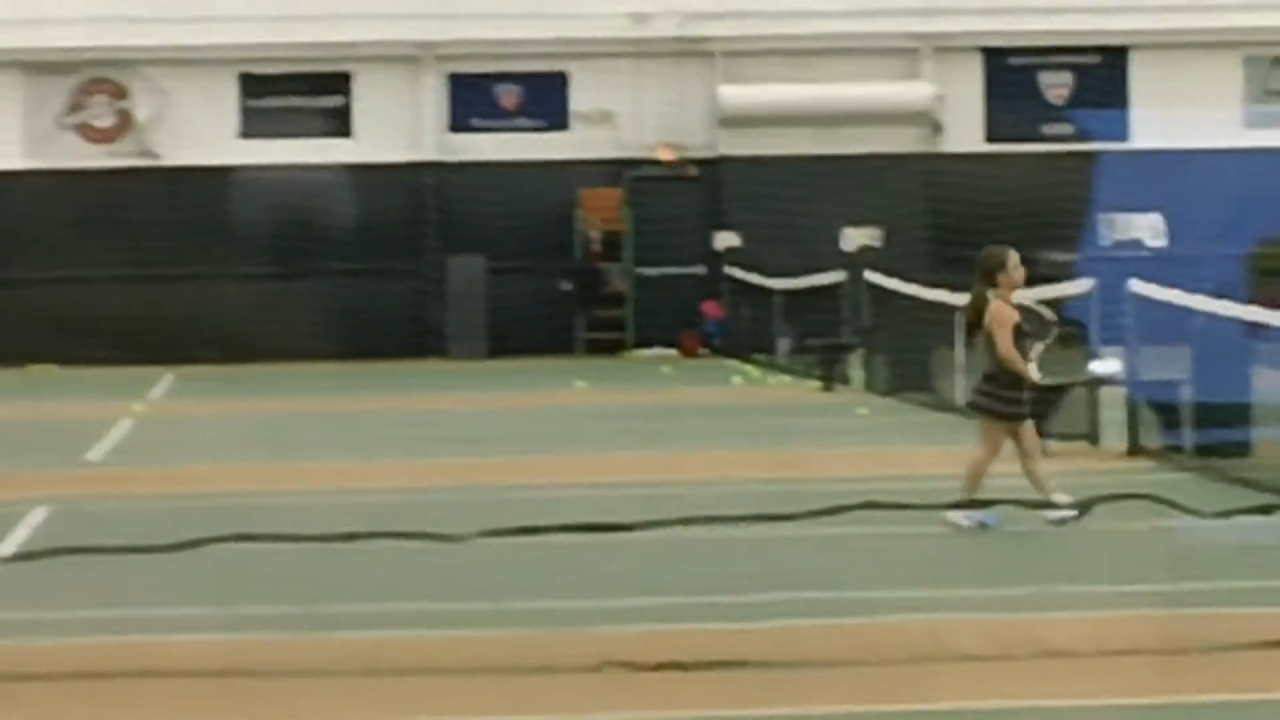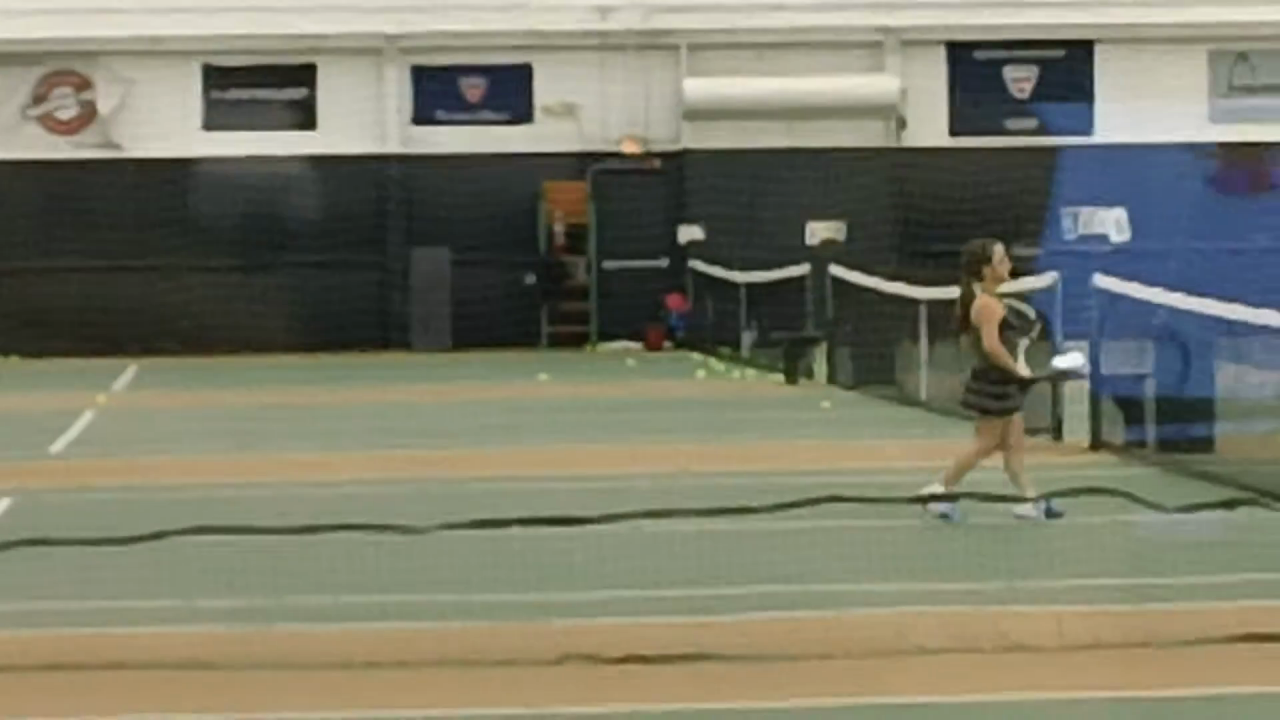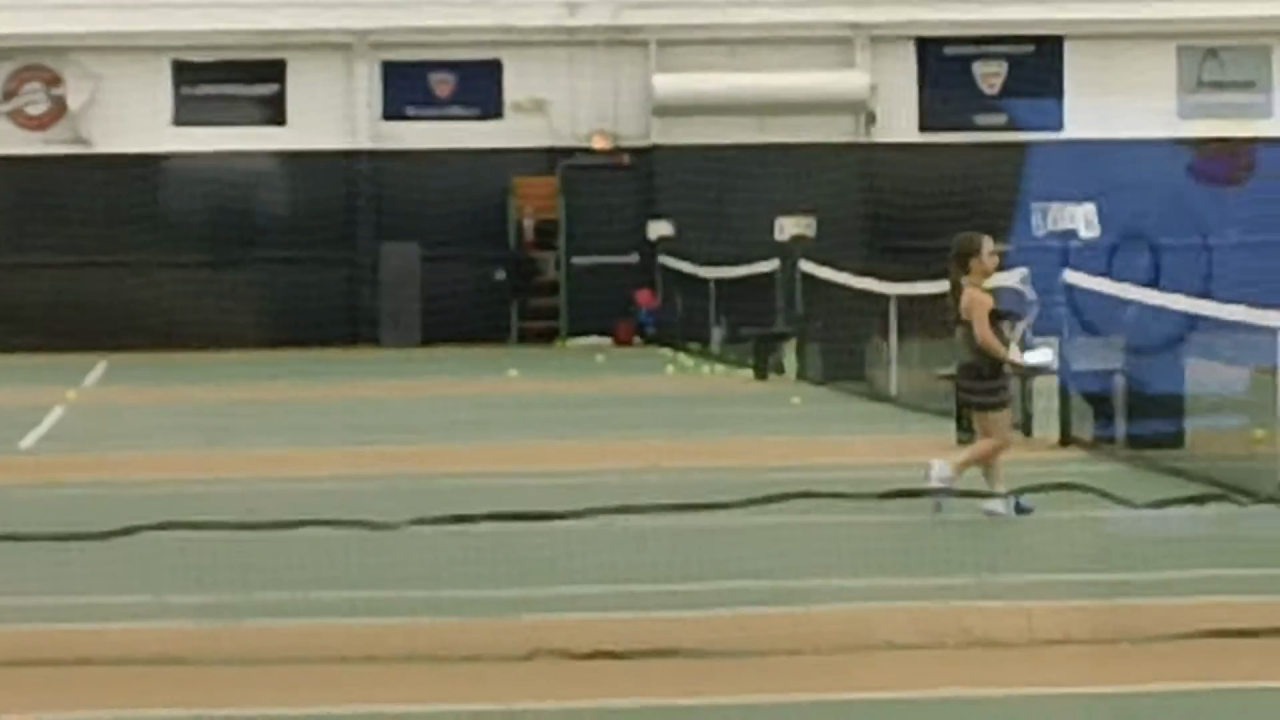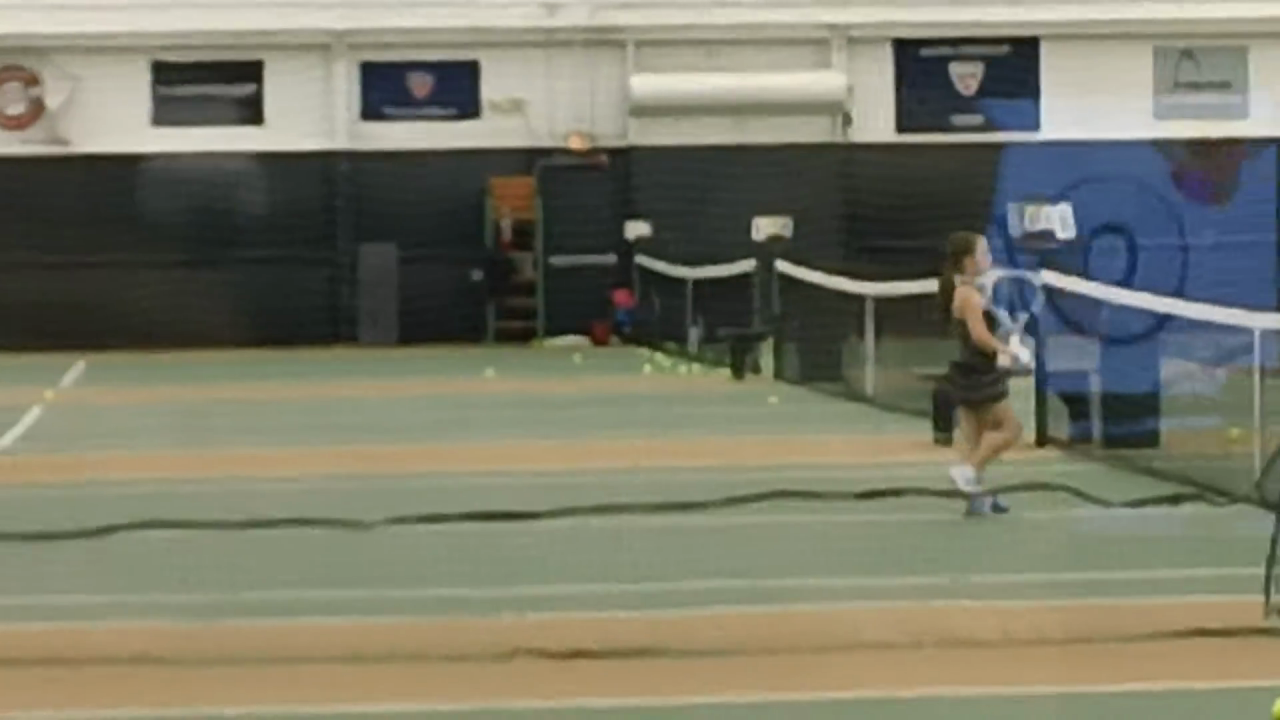
dt=0.1s
person 1, frame 1
left shoulder: (999, 306)
right shoulder: (999, 309)
left elbow: (1000, 348)
right elbow: (1004, 351)
right wrist: (1027, 372)
left hip: (1012, 390)
right hip: (1002, 389)
left knee: (1031, 451)
right knee: (989, 450)
left ankle: (1056, 505)
right ankle: (963, 508)
person 1, frame 2
left shoulder: (986, 300)
right shoulder: (987, 303)
left elbow: (972, 341)
right elbow: (991, 346)
right wrist: (1016, 367)
left hip: (1001, 383)
right hip: (995, 384)
left knee: (1013, 445)
right knee: (985, 446)
left ankle: (1029, 501)
right ankle: (938, 491)
person 1, frame 3
left shoulder: (973, 294)
right shoulder: (974, 296)
left elbow: (963, 335)
right elbow: (983, 336)
right wrist: (1008, 355)
left hip: (986, 377)
right hip: (982, 377)
left knee: (996, 437)
right knee: (999, 439)
left ankle: (998, 497)
right ankle: (945, 470)
person 1, frame 4
left shoulder: (961, 293)
right shoulder: (969, 296)
right elbow: (980, 336)
left wrist: (1001, 346)
right wrist: (1007, 351)
left hip: (967, 373)
right hip: (976, 375)
left knee: (972, 436)
right knee: (1010, 427)
left ankle: (978, 498)
right ankle: (967, 471)
